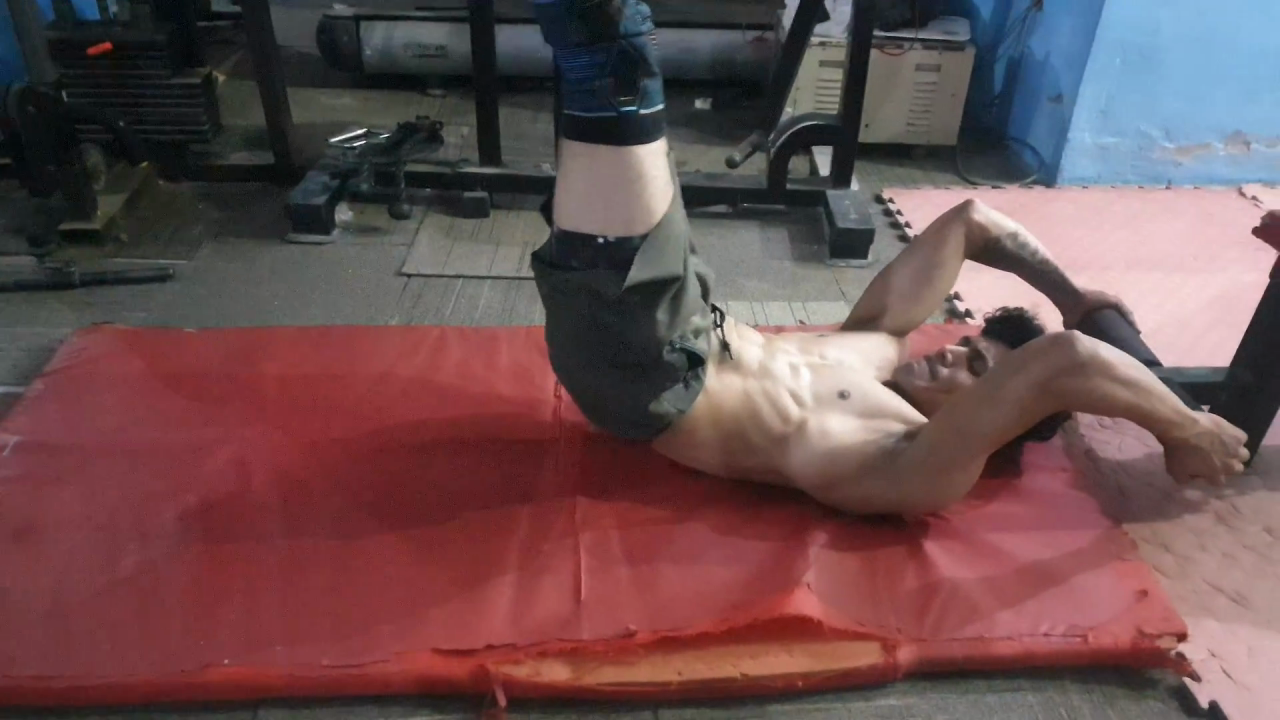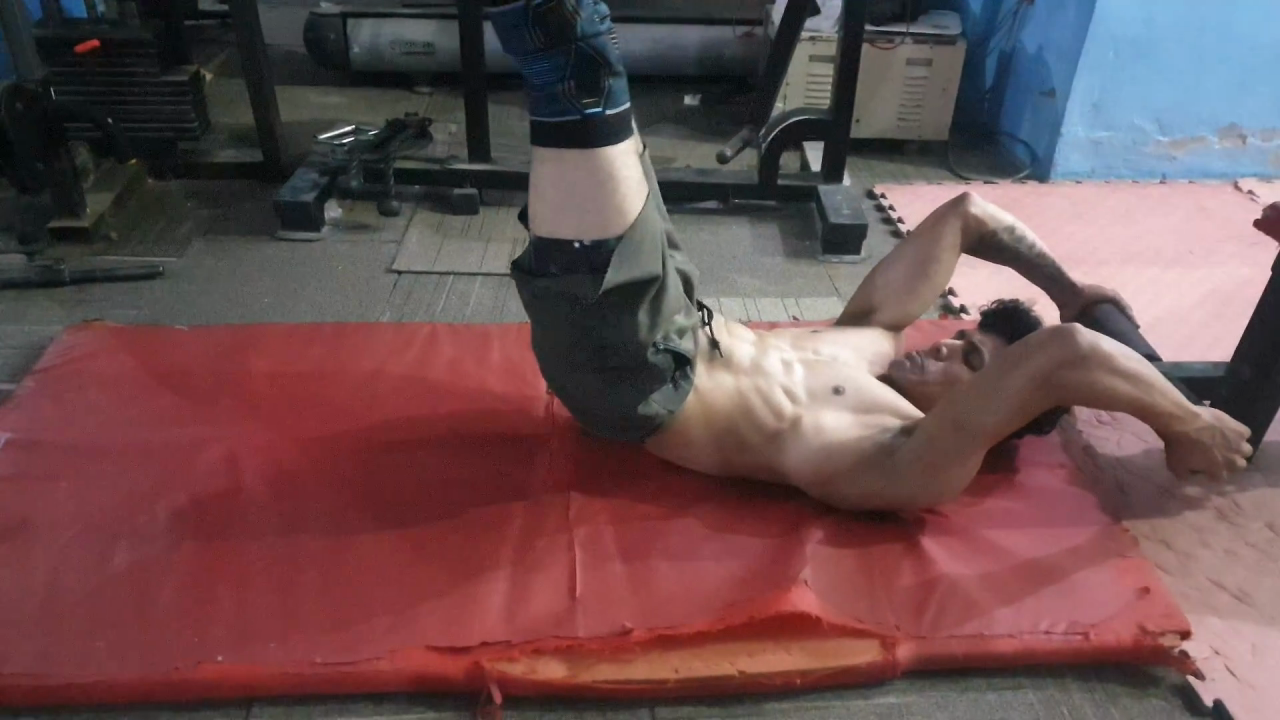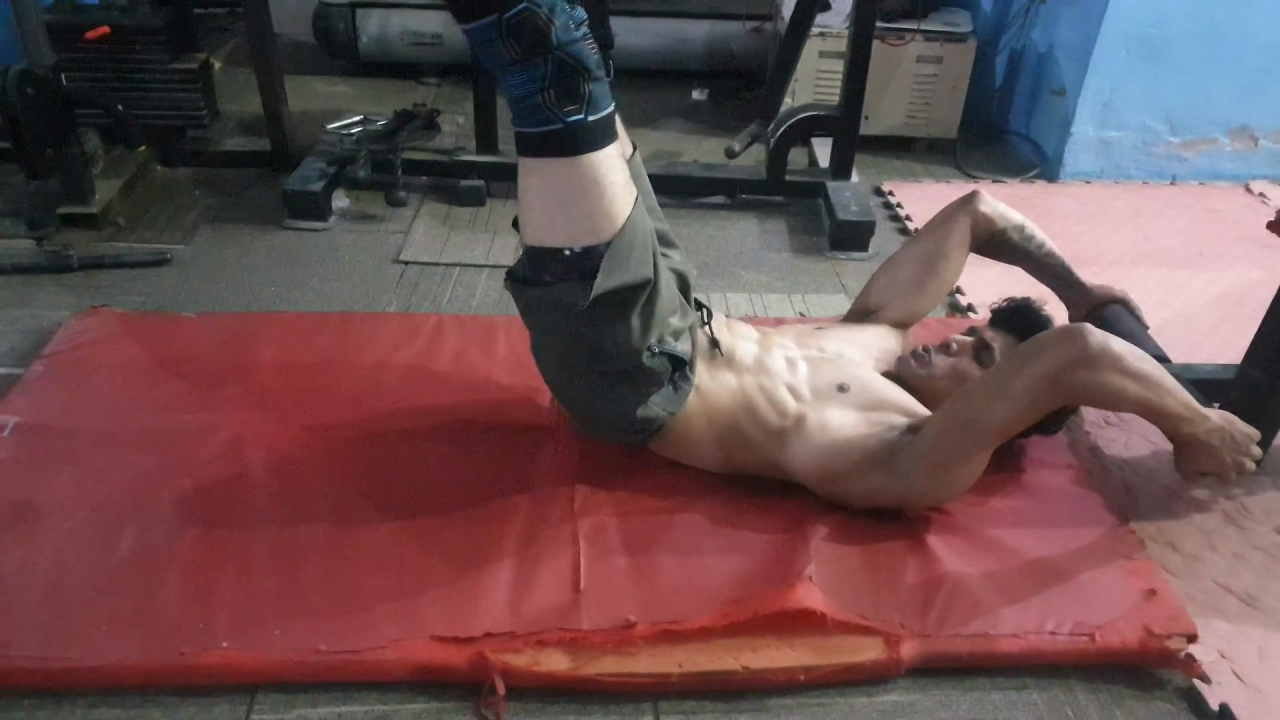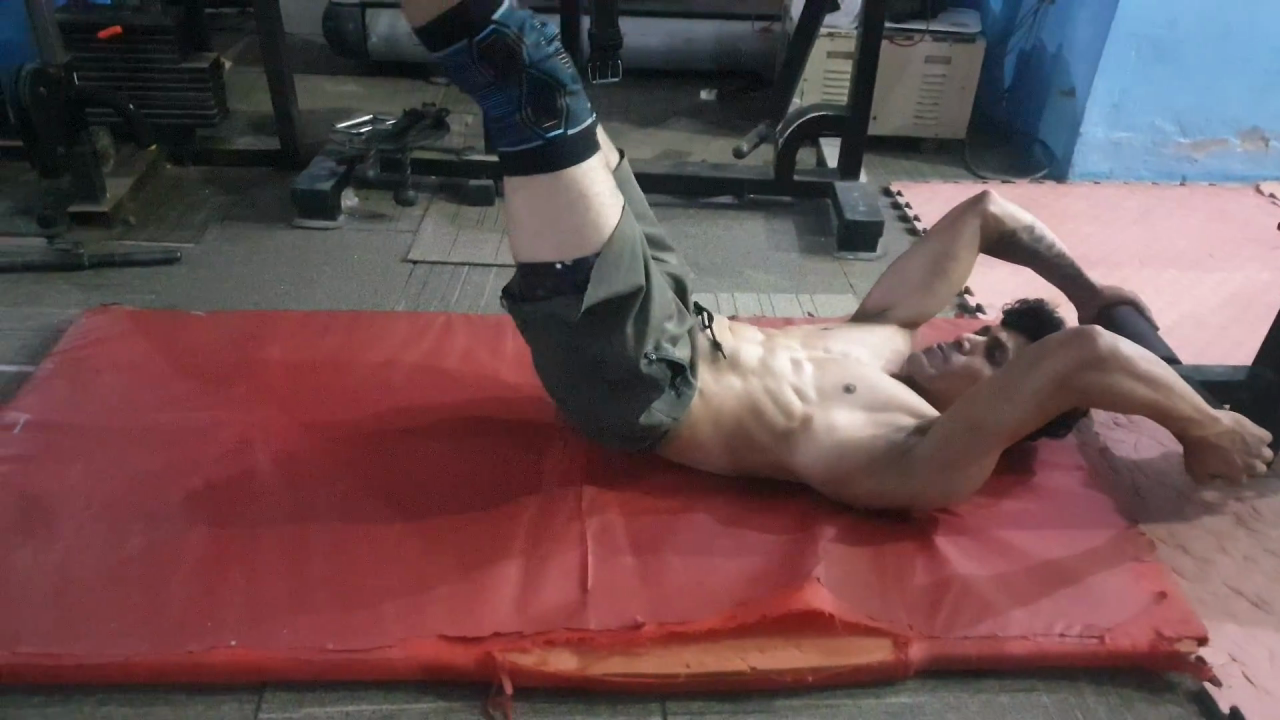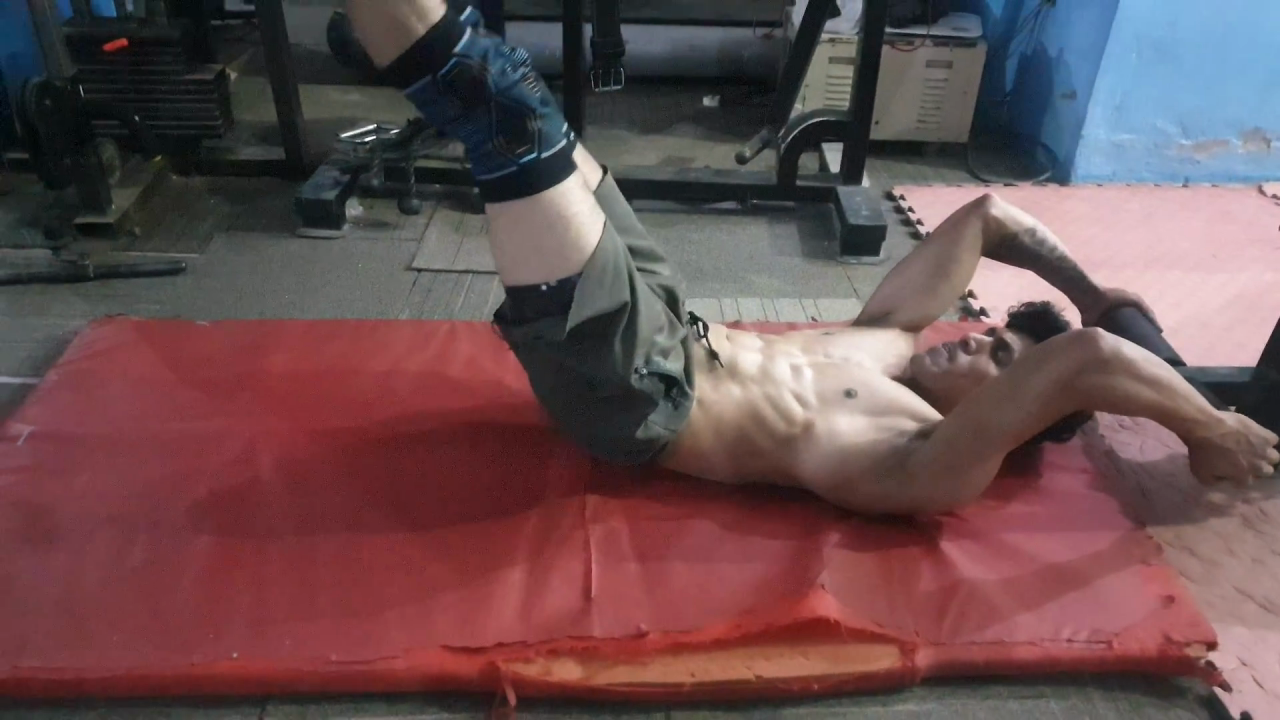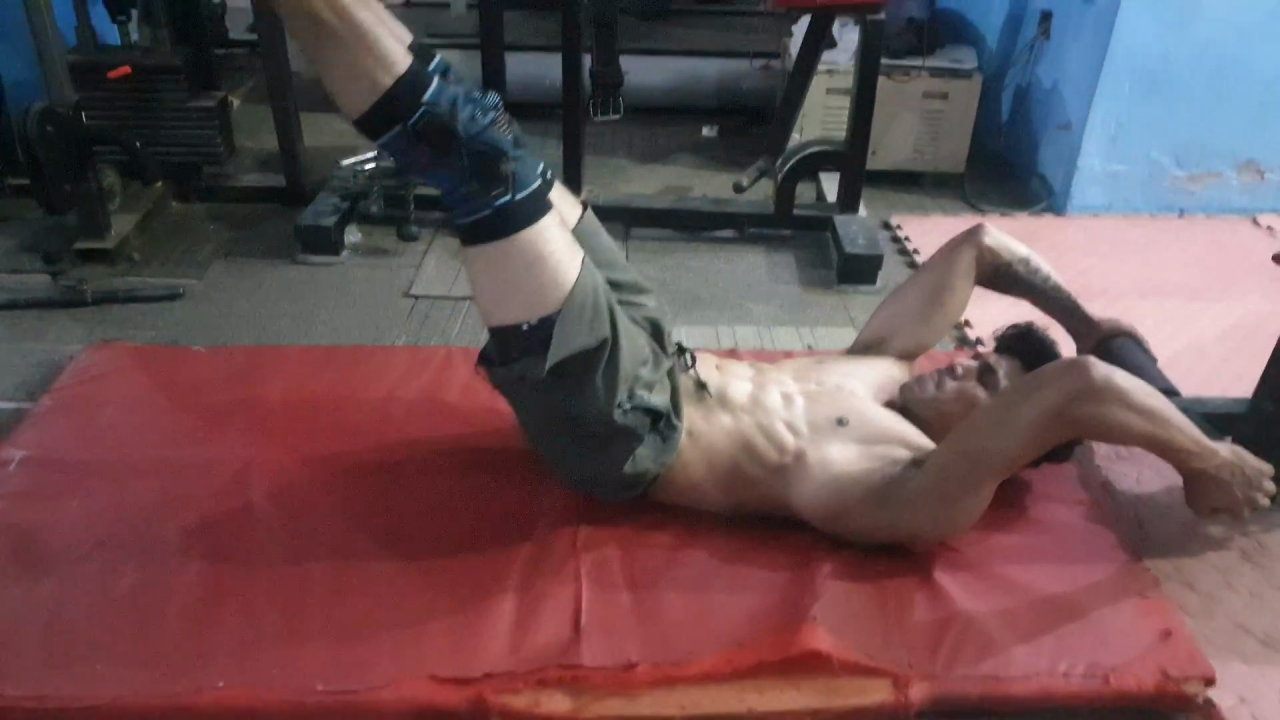
dt=0.3s
person 1, frame 1
left shoulder: (929, 474)
right shoulder: (878, 350)
right elbow: (970, 221)
left wrist: (1187, 432)
right wrist: (1073, 297)
left hip: (642, 371)
right hip: (692, 334)
person 1, frame 2
left shoulder: (927, 466)
right shoulder: (874, 344)
right elbow: (966, 214)
left wrist: (1187, 428)
right wrist: (1071, 291)
left hip: (631, 371)
right hip: (687, 334)
person 1, frame 3
left shoulder: (930, 466)
right shoulder: (878, 340)
right elbow: (975, 212)
left wrist: (1197, 429)
right wrist: (1079, 291)
left hip: (630, 372)
right hip: (682, 328)
person 1, frame 4
left shoulder: (941, 465)
right shoulder: (889, 341)
right elbow: (983, 212)
left wrist: (1206, 431)
right wrist: (1088, 290)
left hip: (636, 377)
right hip: (680, 327)
left knee: (540, 89)
right knee: (540, 90)
person 1, frame 5
left shoulder: (943, 468)
right shoulder: (892, 344)
left elbow: (1084, 359)
right elbow: (986, 216)
right wrist: (1092, 292)
left hip: (632, 393)
right hip: (678, 338)
left knee: (516, 124)
right knee: (522, 118)
person 1, frame 6
left shoulder: (936, 497)
right shoulder: (887, 374)
left elbow: (1077, 392)
right elbow: (979, 243)
right wrist: (1086, 323)
left hip: (622, 426)
right hip: (664, 366)
left knee: (490, 161)
right knee: (495, 156)
